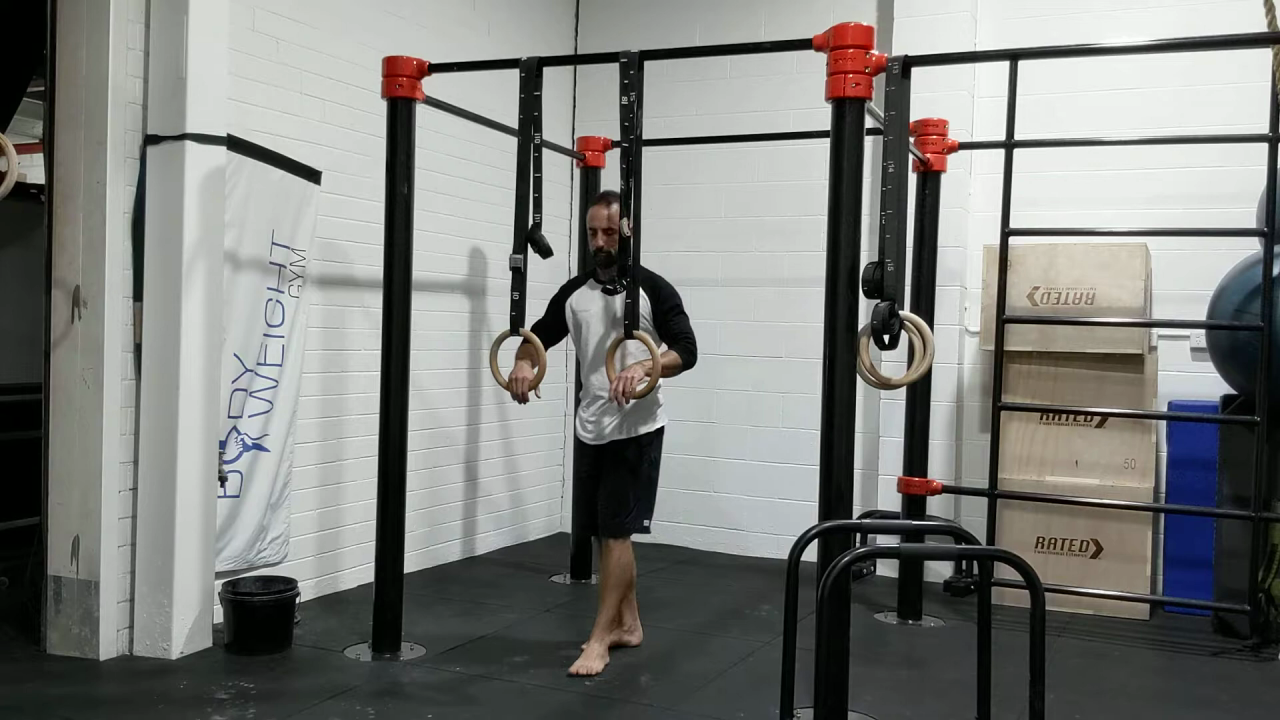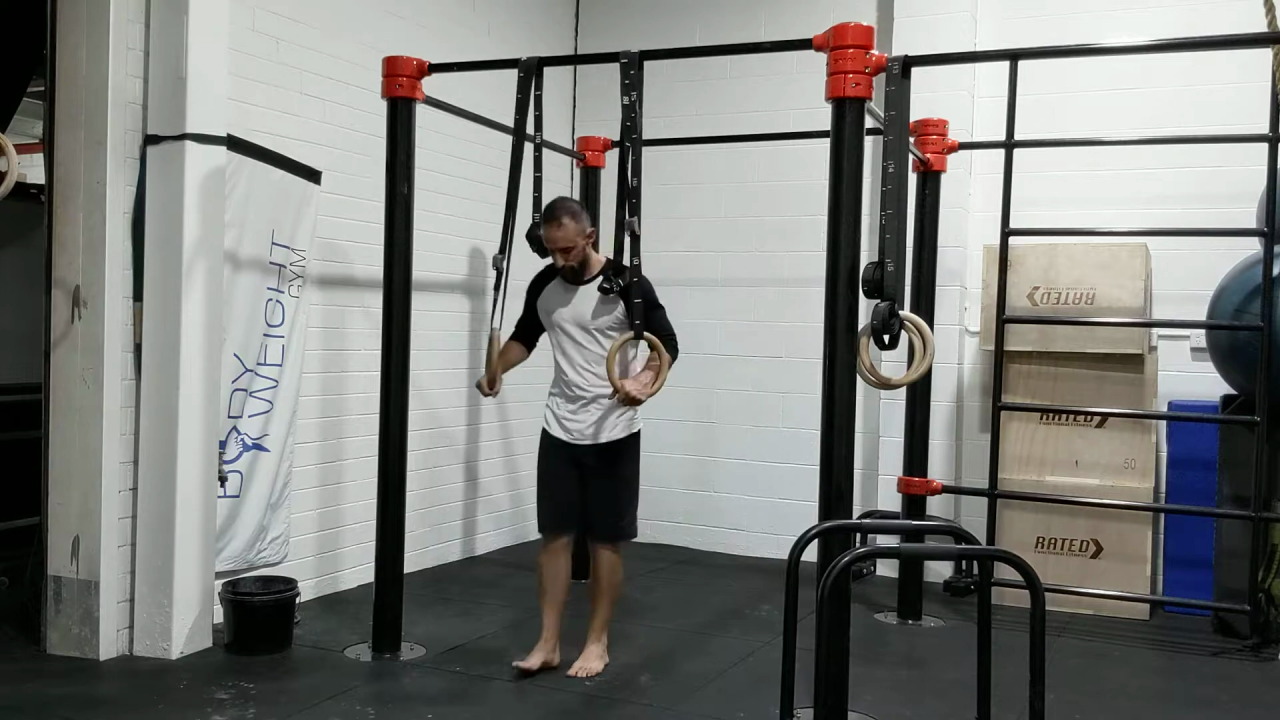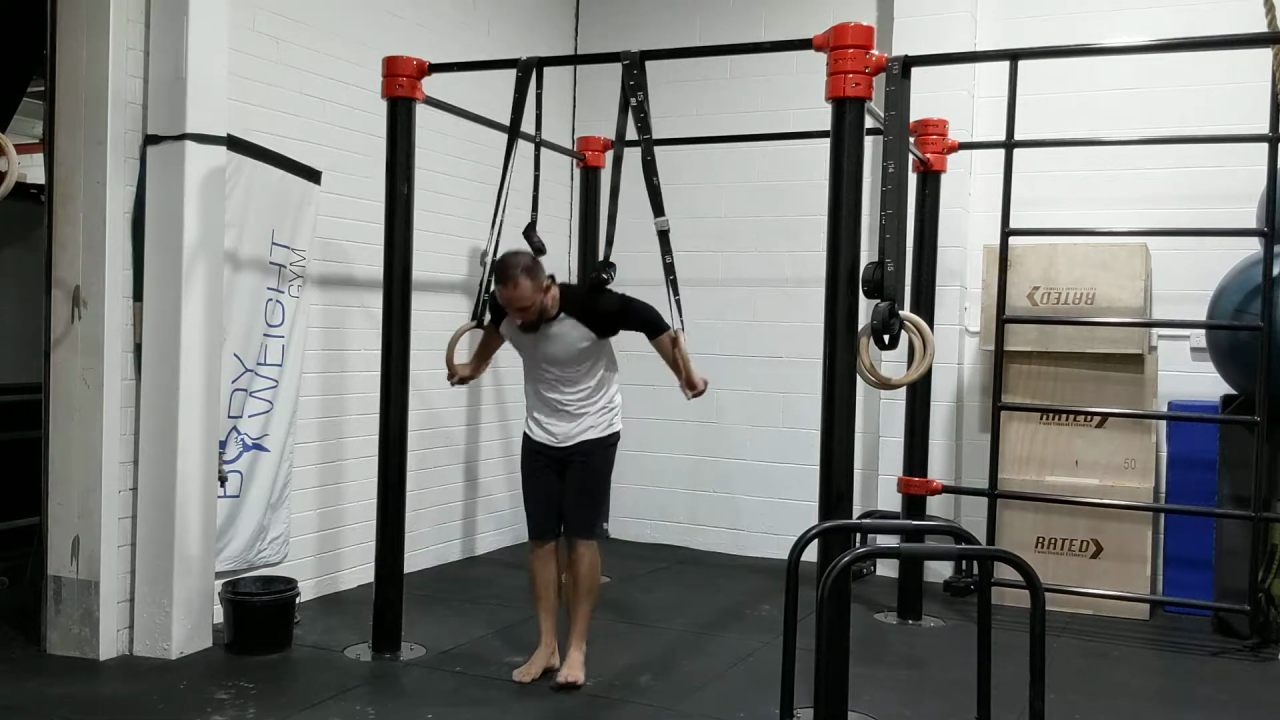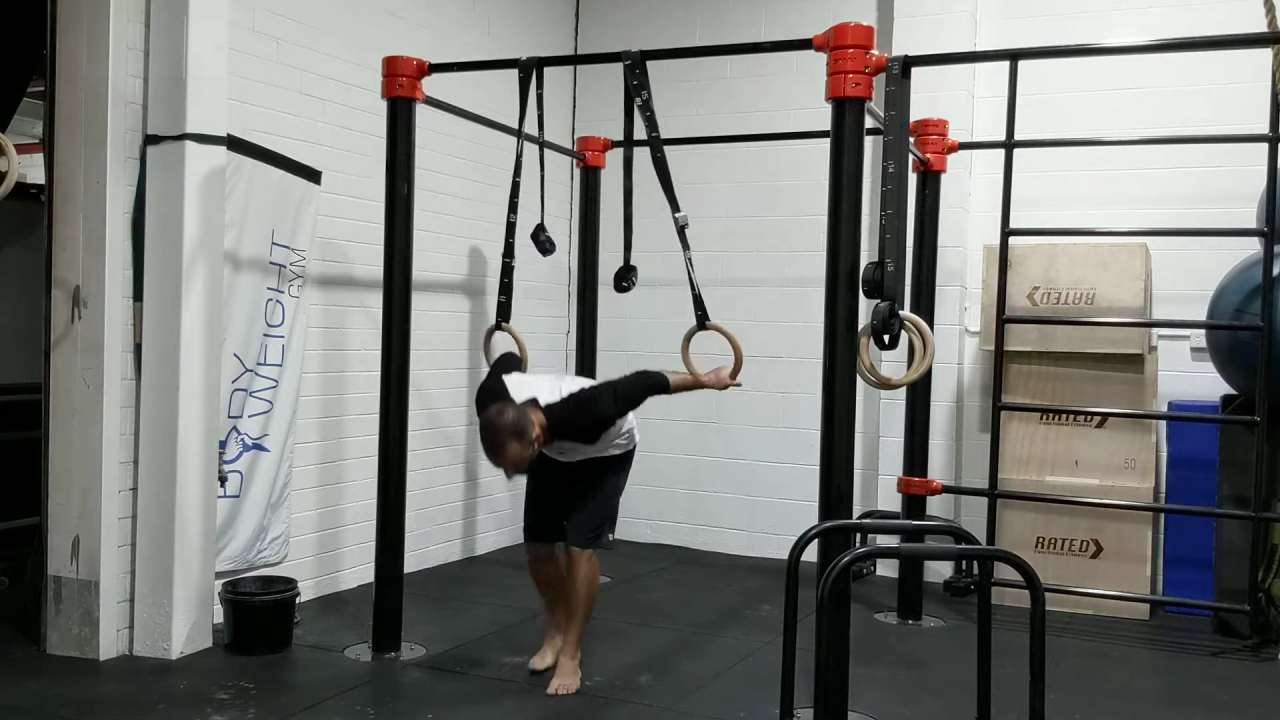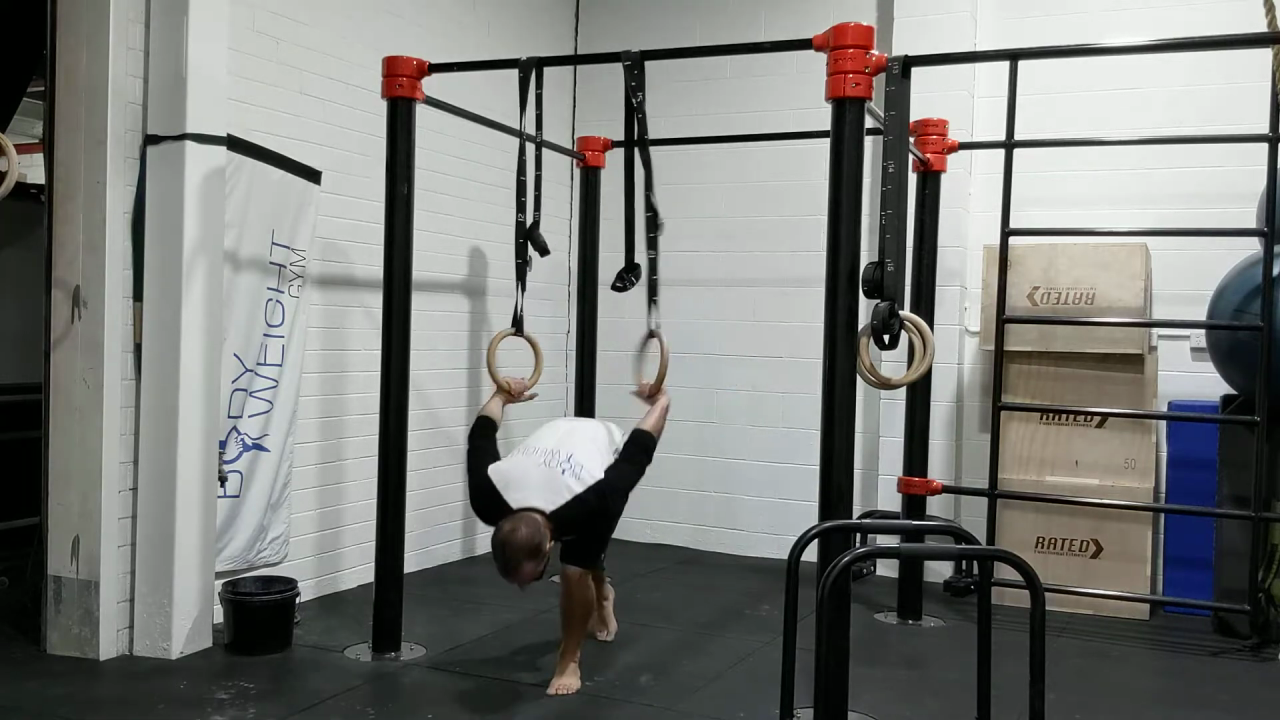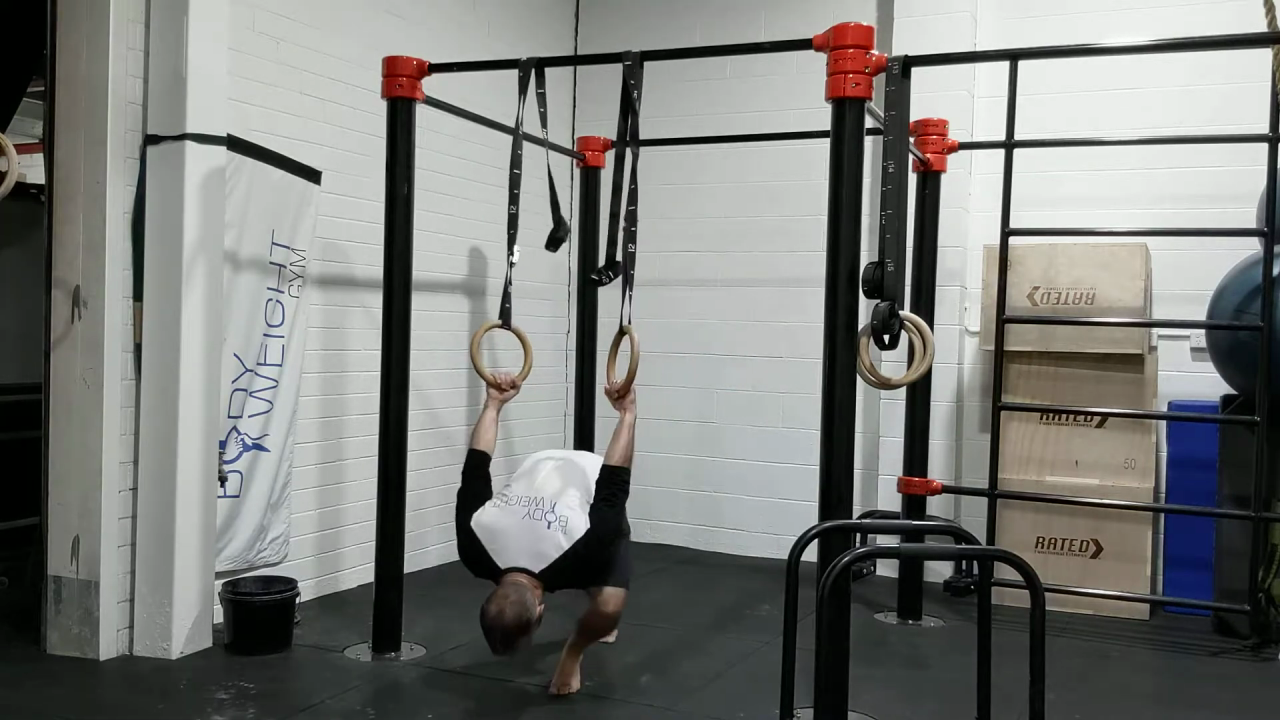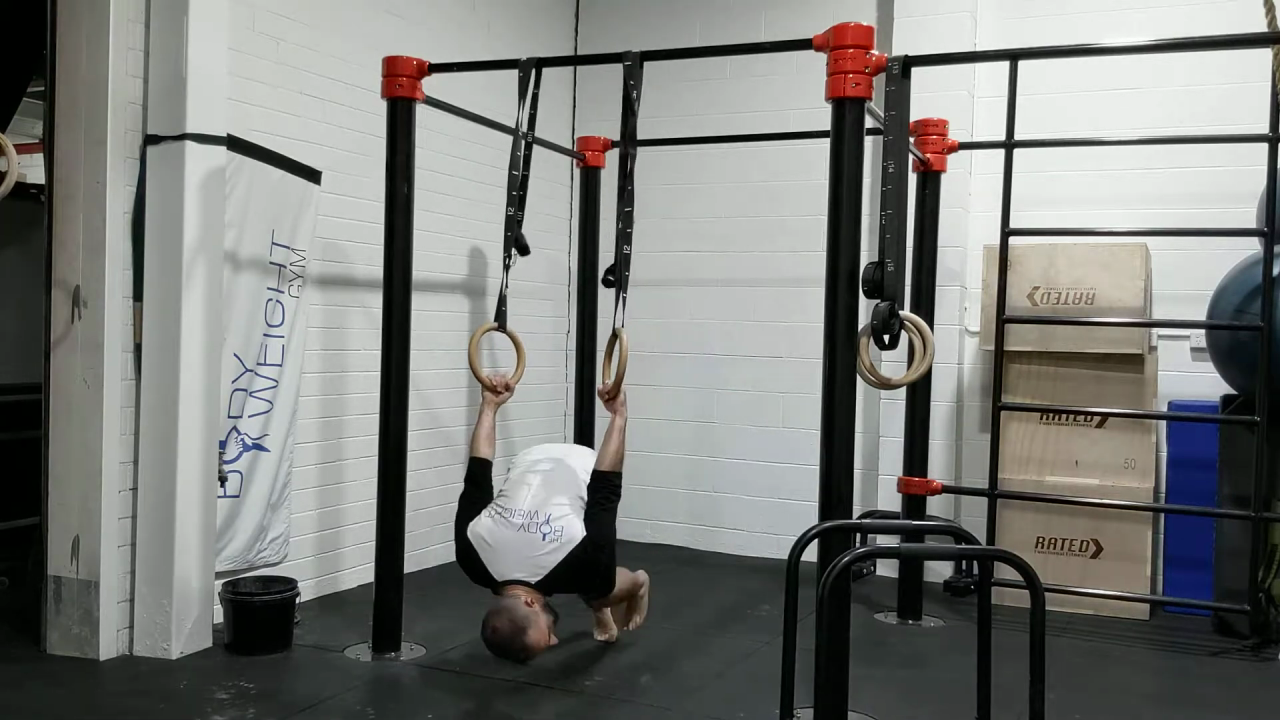
dt=0.5s
person 1, frame 1
left shoulder: (653, 290)
right shoulder: (574, 292)
left elbow: (686, 350)
right elbow: (539, 335)
left wrist: (643, 366)
right wrist: (523, 361)
left hip: (636, 430)
right hip: (590, 430)
left knee: (616, 532)
right knee: (605, 531)
left ankle: (599, 640)
right ankle: (627, 624)
person 1, frame 2
left shoulder: (627, 286)
right shoulder: (543, 286)
left elbow: (666, 343)
right elbow: (525, 336)
left wrist: (644, 378)
right wrist: (495, 370)
left hip: (612, 433)
right hip: (559, 430)
left knee: (606, 539)
right knee: (554, 534)
left ankle: (597, 641)
right ankle: (548, 641)
person 1, frame 3
left shoulder: (591, 306)
right shoulder: (506, 308)
left elbow: (651, 323)
left wrist: (685, 374)
right wrist: (475, 366)
left hip: (593, 435)
right hip: (540, 435)
left knee: (581, 536)
right knee: (541, 536)
left ankle: (576, 647)
right ankle: (546, 645)
person 1, frame 4
left shoulder: (586, 413)
right shoulder: (492, 404)
left elbow: (645, 382)
right elbow: (509, 361)
left wrist: (705, 381)
left hip: (607, 452)
right hip: (554, 454)
left knee: (580, 546)
right knee: (538, 543)
left ankle: (570, 657)
right ankle: (555, 633)
person 1, frame 5
left shoulder: (586, 508)
right shoulder: (489, 503)
left elbow: (637, 454)
right elbow: (481, 436)
left wrist: (660, 403)
right wrist: (500, 396)
left hip: (607, 447)
left knee: (576, 567)
right knee: (586, 554)
left ankle: (569, 660)
right ankle: (600, 596)
person 1, frame 6
left shoulder: (568, 557)
right shoulder: (477, 552)
left elbow: (614, 490)
right elbow: (475, 473)
left wrist: (627, 413)
right wrist: (493, 403)
left hip: (593, 477)
left knee: (609, 605)
left ankle: (573, 655)
person 1, frame 7
right shoulder: (474, 559)
left elbow: (605, 490)
right elbow: (477, 481)
left wrist: (619, 416)
right wrist: (489, 407)
left hip: (582, 469)
left knee: (600, 591)
left ankle: (638, 587)
right ankle: (601, 608)
